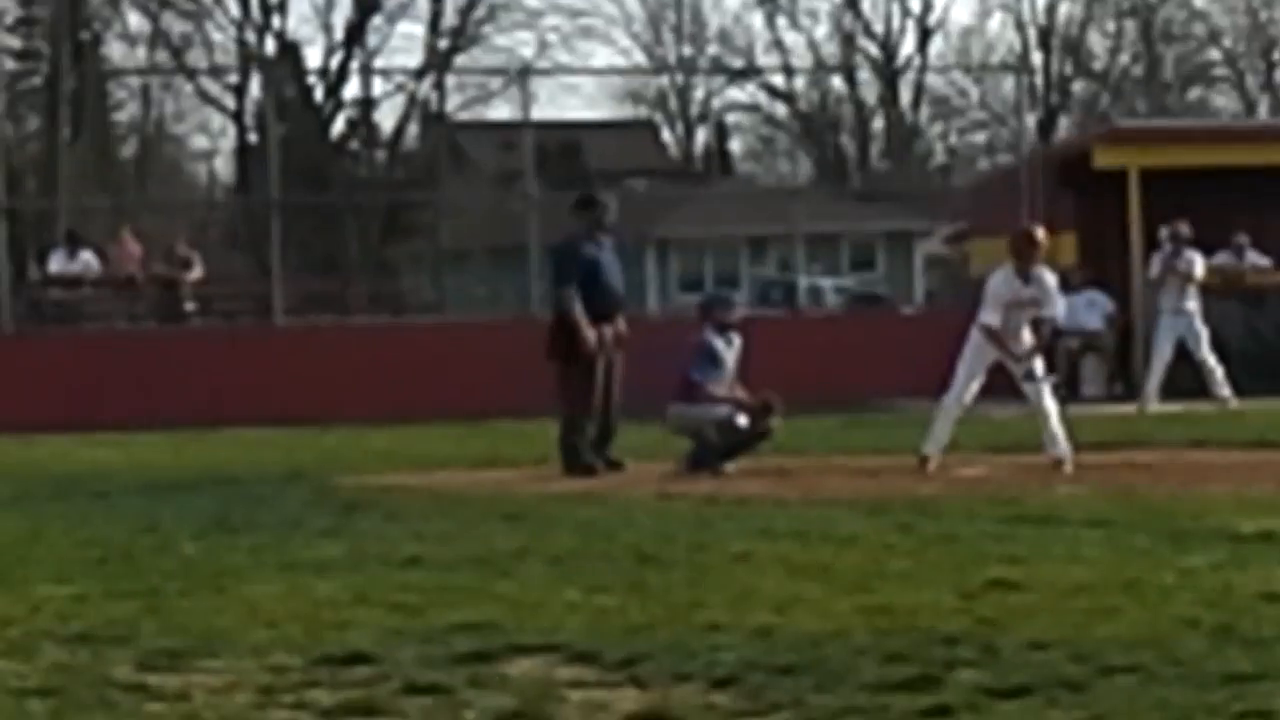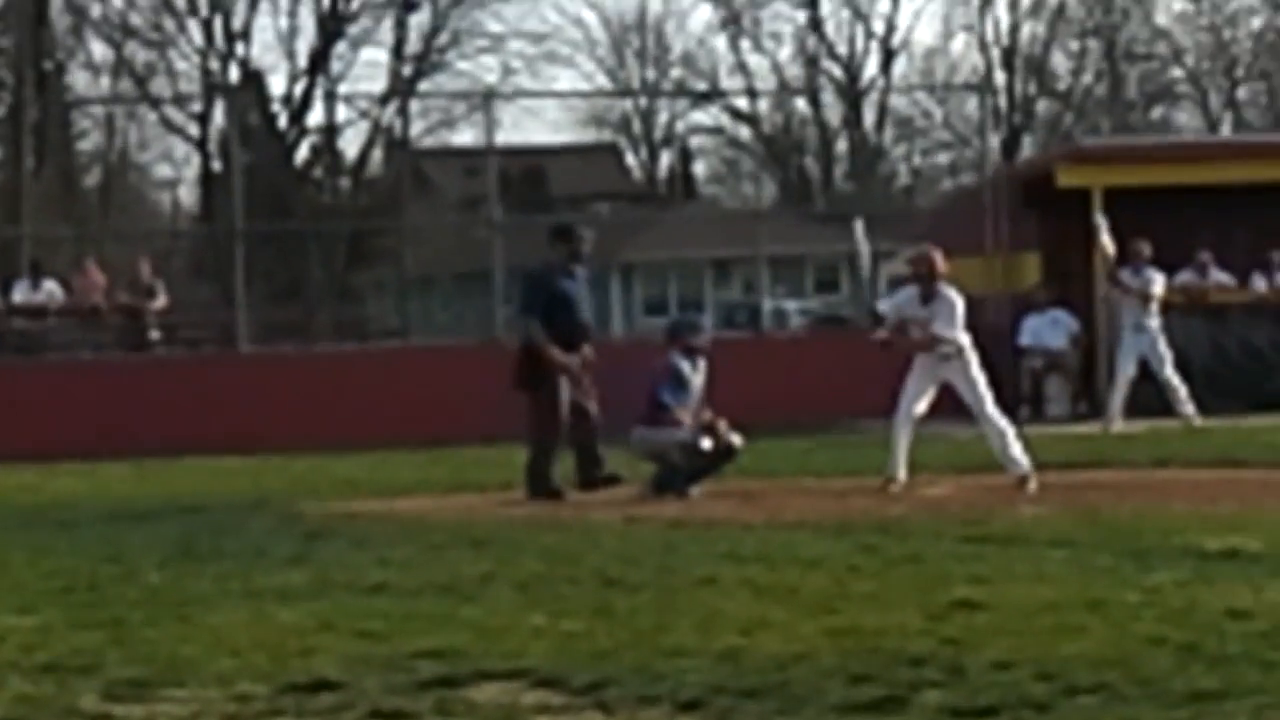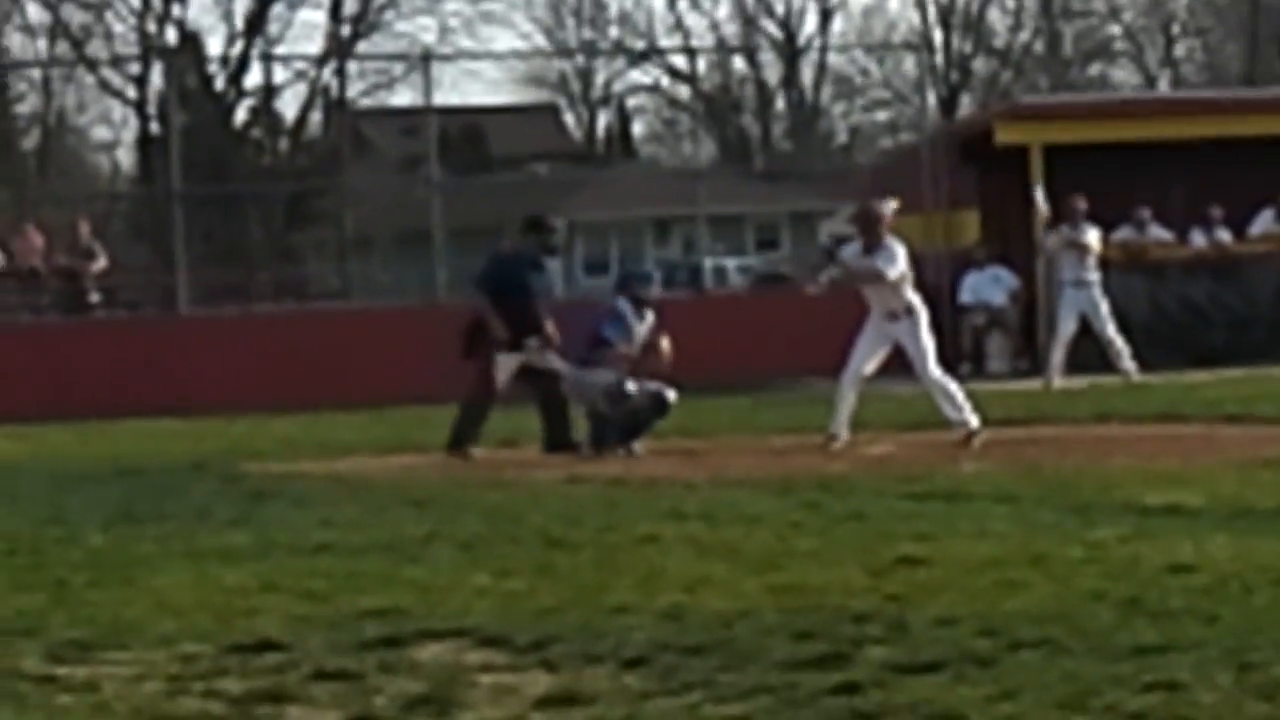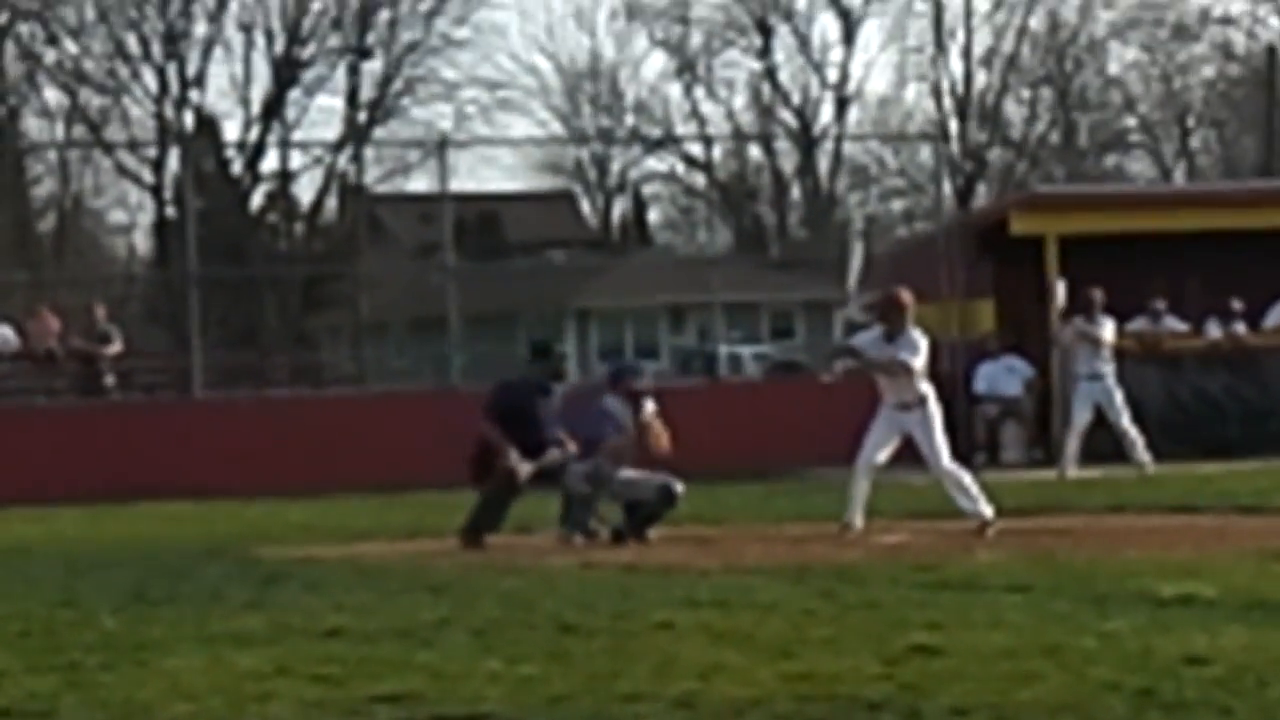
dt=0.5s
person 1, frame 1
left shoulder: (607, 245)
right shoulder: (571, 249)
right elbow: (567, 292)
left wrist: (619, 320)
right wrist: (583, 328)
left hip: (609, 330)
right hip: (584, 332)
left knee: (609, 396)
right knee: (582, 396)
left ankle: (599, 452)
right ankle: (576, 456)
person 1, frame 2
left shoulder: (579, 275)
right shoulder: (542, 278)
right elbow: (528, 321)
left wrist: (585, 346)
right wrist: (549, 350)
left hip: (575, 358)
right hip: (549, 359)
left knee: (587, 414)
right knee: (551, 421)
left ankle: (591, 472)
right ankle: (539, 482)
person 1, frame 3
left shoulder: (540, 267)
right shoulder: (506, 263)
right elbow: (480, 294)
left wrist: (546, 325)
right wrist: (496, 325)
left hip: (529, 340)
right hip: (499, 340)
left knee: (555, 381)
right knee: (490, 383)
left ankle: (558, 439)
right ankle: (460, 442)
person 1, frame 4
left shoulder: (548, 391)
right shoulder: (511, 390)
right elbow: (487, 424)
left wrist: (564, 442)
right wrist: (507, 450)
left hip: (541, 454)
right hip: (510, 456)
right knee: (510, 477)
right ankle: (473, 532)
person 2, frame 1
left shoulder: (1047, 280)
right shoulder: (999, 281)
left elbow: (1046, 324)
right elbow: (987, 328)
left wrist: (1031, 357)
right wrist: (1012, 360)
left hip: (1021, 341)
right hip: (986, 340)
left knee: (1041, 394)
right knee: (958, 396)
left ankle: (1061, 452)
right ankle: (930, 451)
person 2, frame 2
left shoulder: (951, 301)
right shoulder: (906, 296)
left elbow: (934, 342)
right elbow: (879, 316)
left wrist: (895, 339)
right wrist: (882, 329)
left hip: (959, 359)
right hip: (926, 361)
left knee: (986, 412)
right knee: (904, 415)
left ankle: (1022, 469)
right ankle: (896, 474)
person 2, frame 3
left shoulder: (895, 251)
right shoulder: (855, 248)
left elbow: (872, 278)
right elbow: (829, 271)
left wrist: (841, 264)
left hip: (909, 318)
right hip: (880, 319)
left knee: (929, 373)
right knee: (852, 373)
left ankle: (970, 424)
right ankle: (838, 430)
person 2, frame 4
left shoulder: (916, 341)
right shoulder: (874, 335)
left elbow: (897, 371)
right elbow: (846, 351)
left wrist: (861, 359)
left hip: (920, 409)
right hip: (891, 409)
left knee: (941, 464)
right knee: (864, 462)
left ankle: (984, 513)
right ankle: (853, 520)
person 3, frame 1
left shoulder: (1195, 258)
right shoulder: (1158, 258)
left elbow: (1194, 279)
right elbow: (1155, 286)
left wrist: (1175, 268)
right wrist: (1165, 270)
left hip: (1190, 314)
right hip: (1166, 315)
left knee: (1205, 356)
right knee: (1159, 358)
left ankle: (1224, 395)
right ankle: (1148, 399)
person 3, frame 2
left shoulder: (1155, 276)
right shoulder: (1121, 275)
left elbow: (1149, 298)
right elbow: (1113, 299)
left wrist: (1124, 287)
right wrist: (1114, 285)
left hip: (1151, 332)
right hip: (1128, 333)
left knee: (1168, 374)
right knee: (1122, 377)
left ankle: (1188, 413)
right ankle: (1112, 419)
person 3, frame 3
left shoulder: (1092, 231)
right shoulder: (1060, 232)
left elbow: (1087, 247)
right elbow: (1049, 252)
left wrist: (1064, 235)
left hip: (1090, 288)
right hip: (1068, 290)
left knee: (1108, 330)
right knee: (1062, 334)
left ankle: (1129, 369)
right ankle: (1052, 375)
person 3, frame 4
left shoulder: (1108, 323)
right shoulder: (1075, 323)
left elbow: (1101, 341)
right elbow: (1065, 343)
left wrist: (1081, 331)
left hip: (1105, 380)
right hip: (1083, 381)
left knee: (1123, 422)
right knee: (1076, 425)
left ankle: (1144, 461)
right ankle: (1067, 466)
person 4, frame 1
left shoulder: (734, 341)
right shoulder: (706, 347)
left elbow: (732, 385)
right elbow: (702, 392)
left wrist: (755, 402)
right wrist: (739, 401)
left hip: (715, 409)
right hip: (686, 412)
left knee: (766, 422)
right knee: (737, 421)
left ankle: (713, 458)
right ankle: (696, 460)
person 4, frame 2
left shoulder: (699, 365)
right shoulder: (672, 370)
left elbow: (699, 408)
right elbow: (668, 416)
left wrist: (714, 422)
right wrist: (703, 427)
left hip: (679, 432)
right hip: (650, 436)
left knee: (732, 443)
right knee: (699, 444)
left ankle: (679, 482)
right ankle: (662, 483)
person 4, frame 3
left shoulder: (648, 319)
right shoulder: (615, 316)
left elbow: (662, 364)
right elbow: (606, 357)
left wrist: (662, 348)
left hip: (619, 380)
right hip: (587, 378)
left knee: (665, 397)
right knee: (626, 388)
left ankle: (616, 439)
right ankle: (598, 441)
person 4, frame 4
left shoulder: (645, 410)
right shoulder: (604, 412)
left elbow: (663, 448)
right elbow: (606, 451)
left wrist: (652, 422)
left hip: (619, 476)
right hip: (589, 476)
left knee: (673, 490)
left ankle: (629, 529)
right ankle: (575, 528)
